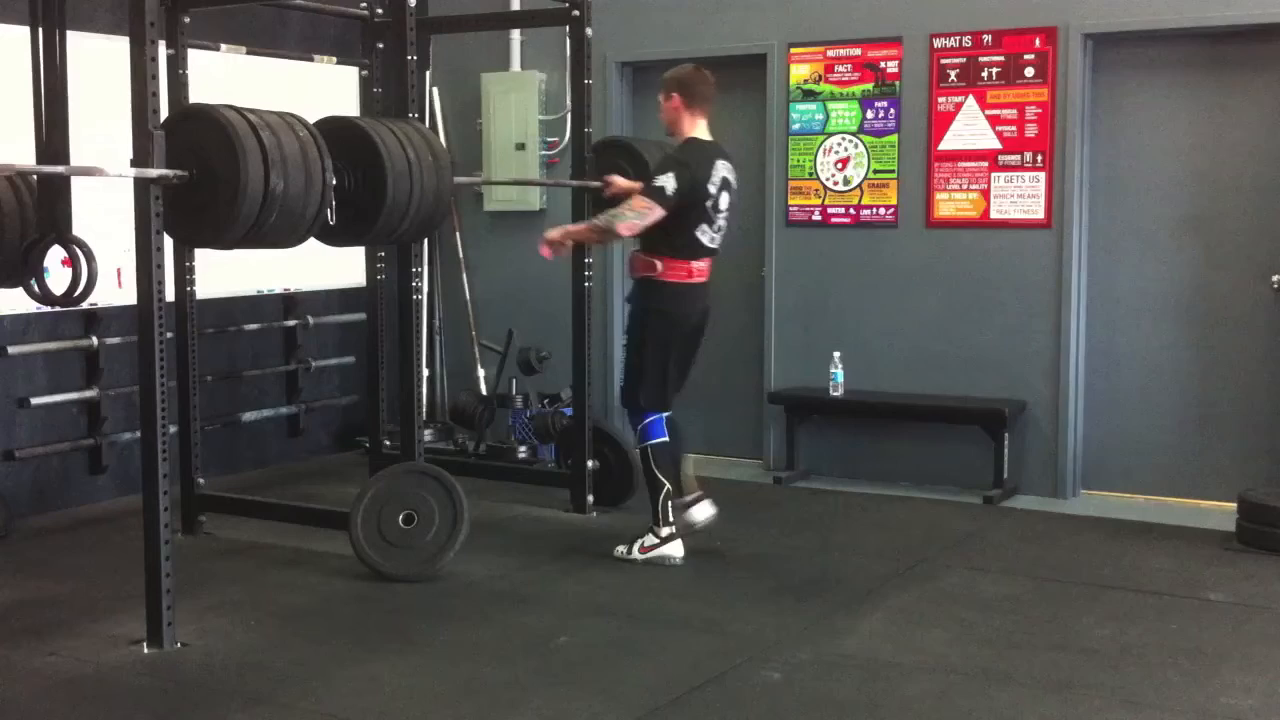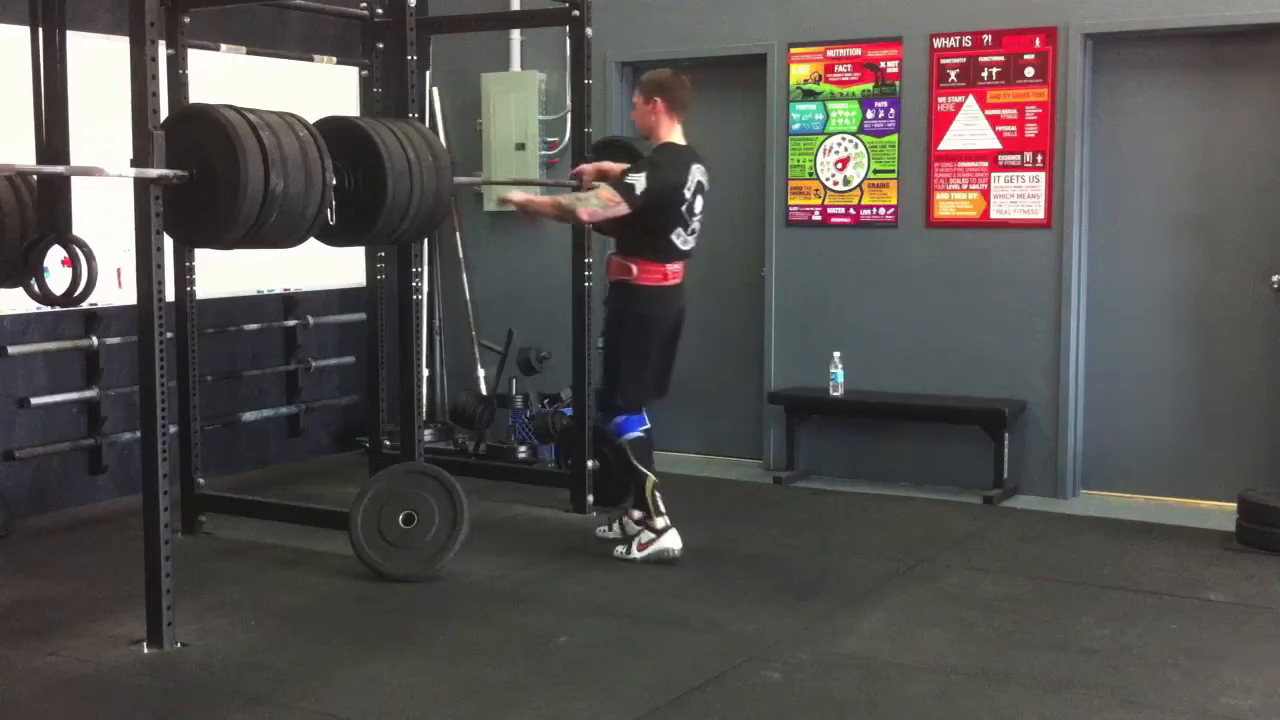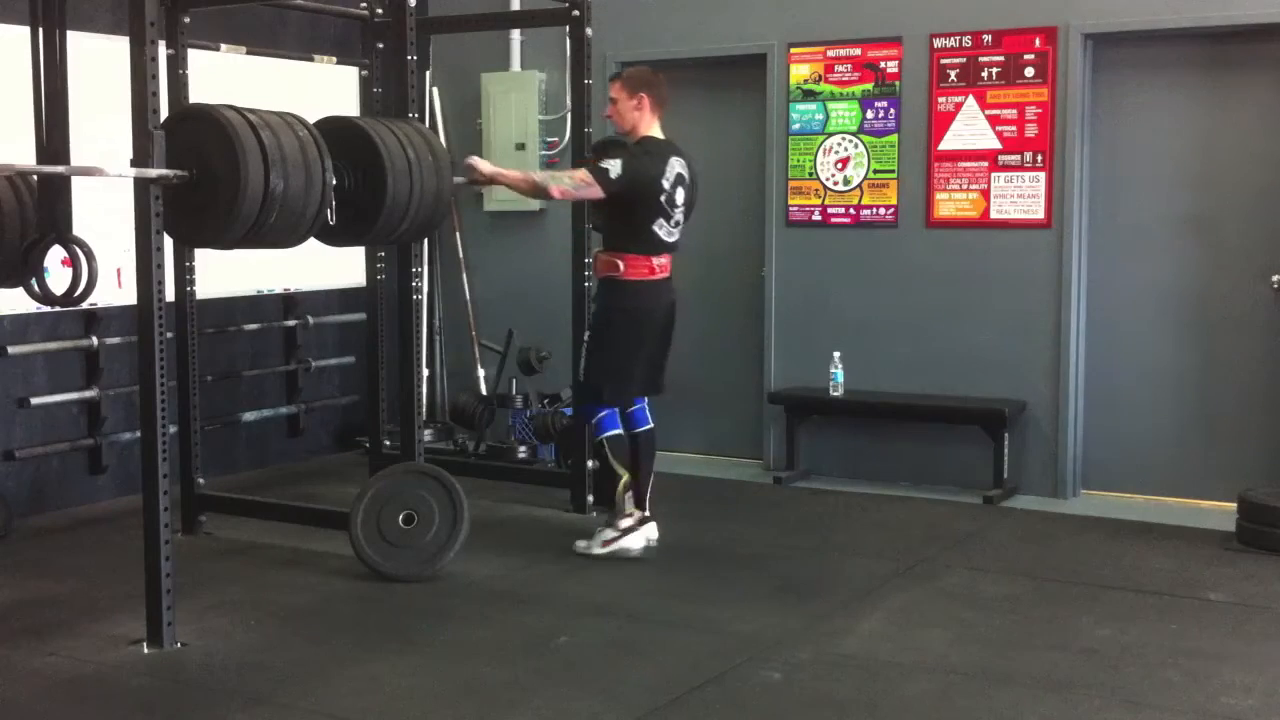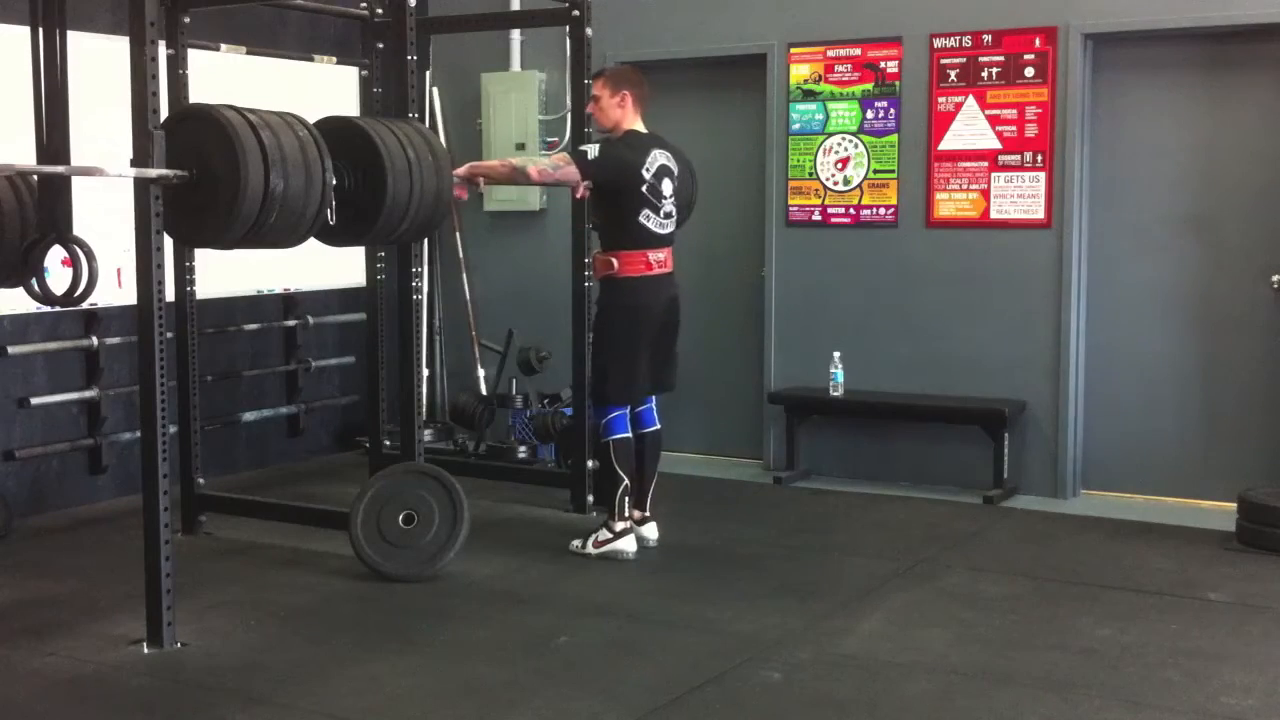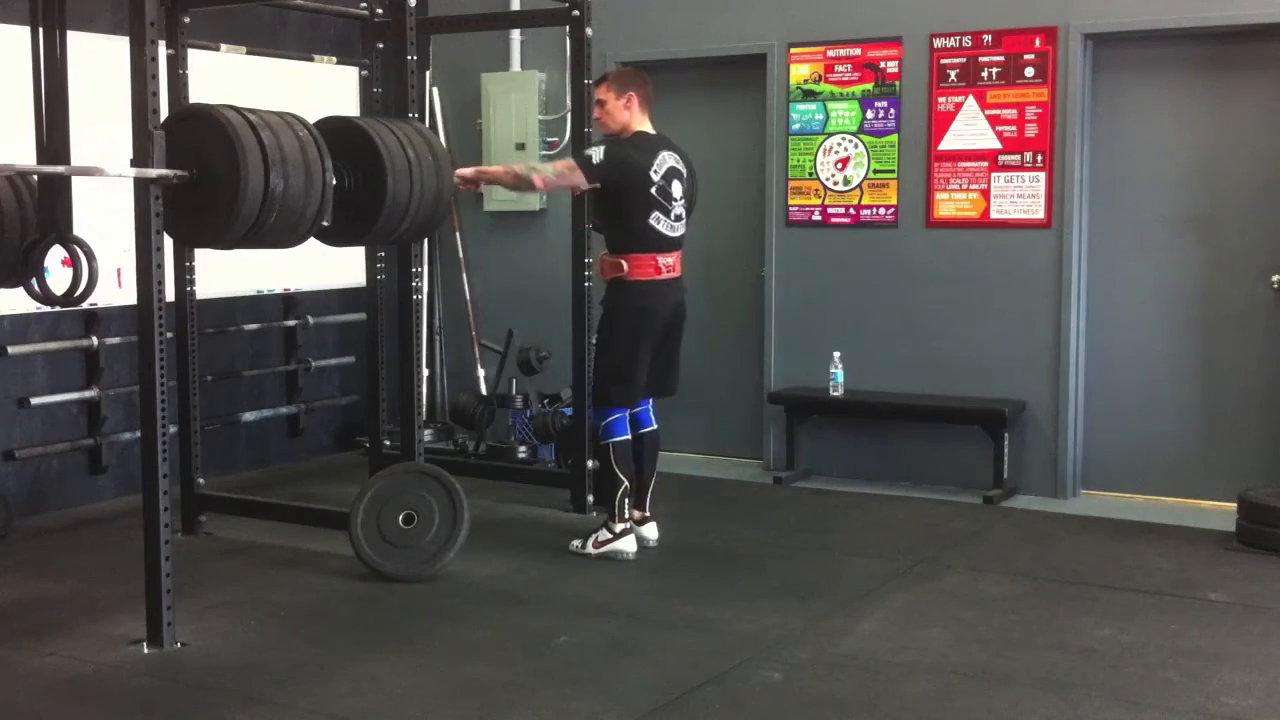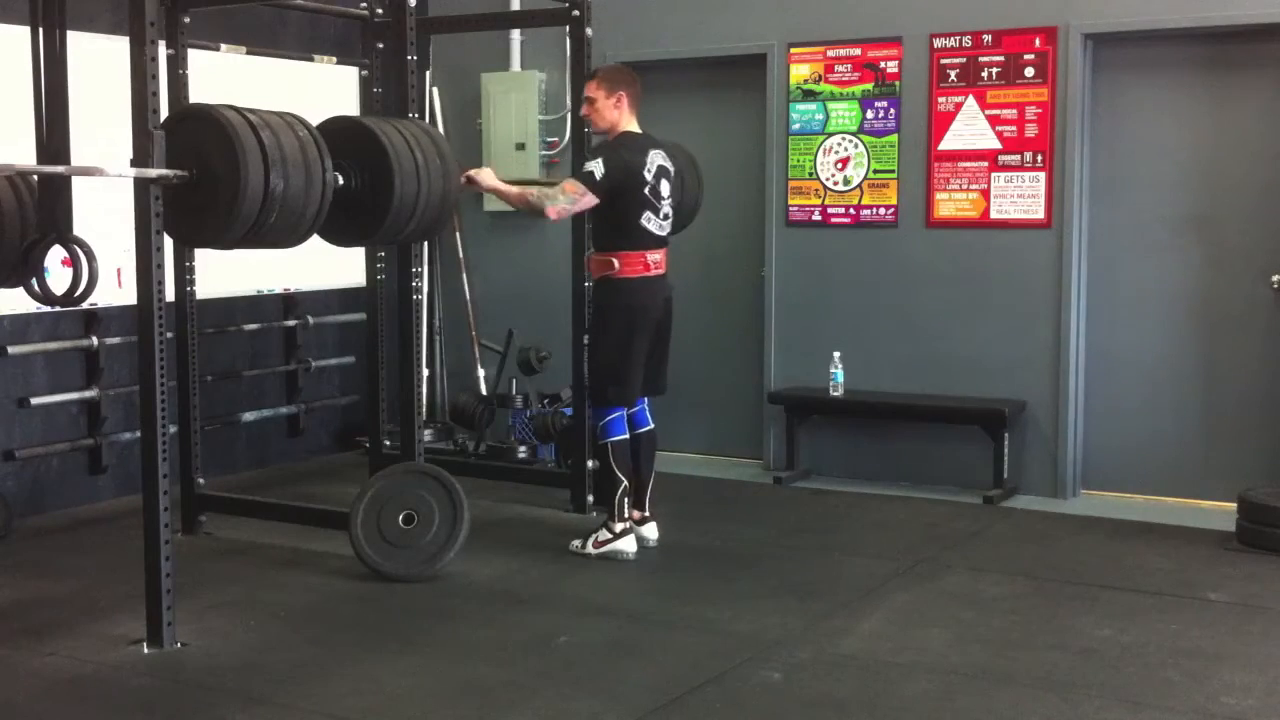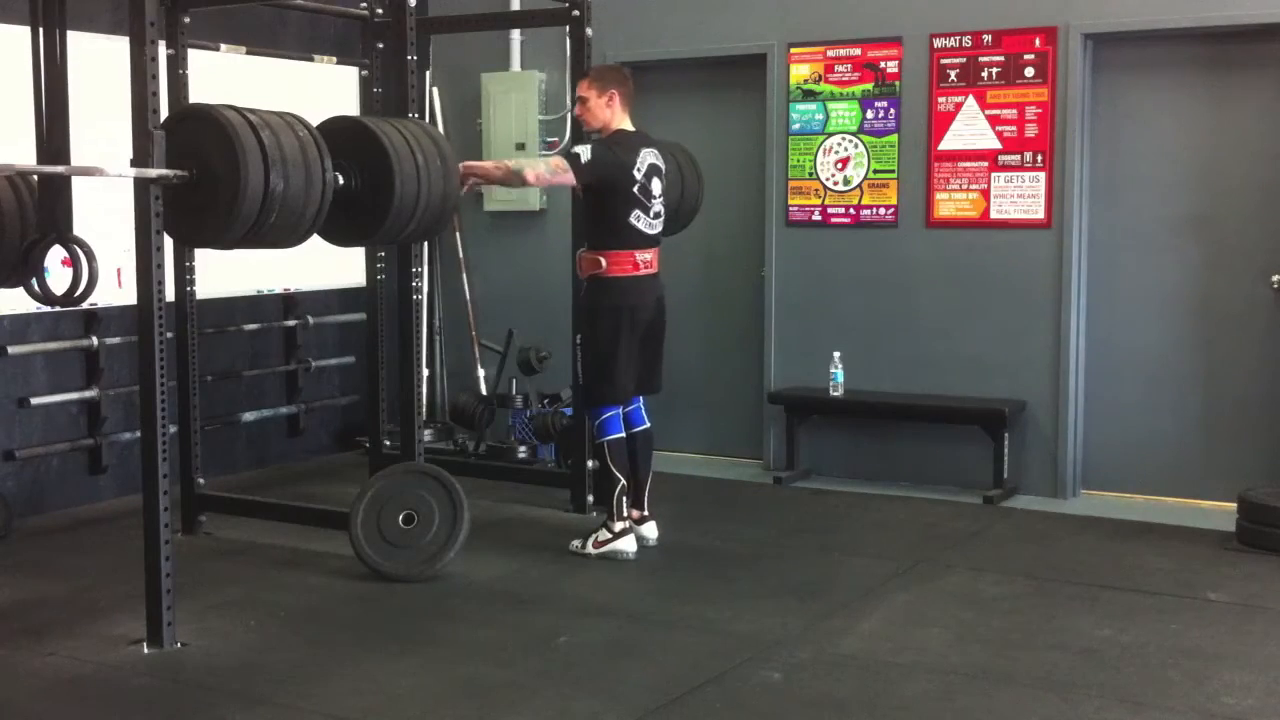
dt=0.2s
person 1, frame 1
left shoulder: (681, 163)
right shoulder: (719, 161)
left elbow: (626, 224)
left wrist: (566, 232)
right wrist: (633, 187)
left hip: (664, 296)
right hip: (694, 294)
left knee: (645, 408)
right knee: (656, 402)
left ankle: (664, 536)
right ankle: (690, 498)
person 1, frame 2
left shoulder: (659, 169)
right shoulder: (690, 163)
left elbow: (587, 210)
left wrist: (524, 201)
right wrist: (607, 169)
left hip: (639, 299)
right hip: (667, 297)
left knee: (619, 410)
right knee: (633, 403)
left ankle: (657, 527)
right ankle: (640, 514)
person 1, frame 3
left shoulder: (636, 161)
right shoulder: (673, 157)
left elbow: (556, 188)
left wrist: (490, 173)
right wrist: (596, 183)
left hip: (628, 295)
right hip: (658, 292)
left knee: (599, 403)
right knee: (632, 400)
left ankle: (625, 523)
right ankle: (640, 513)
person 1, frame 4
left shoulder: (616, 153)
right shoulder: (663, 151)
left elbow: (535, 169)
left wrist: (474, 169)
right wrist: (593, 187)
left hip: (628, 291)
right hip: (662, 288)
left knee: (613, 404)
right knee: (643, 401)
left ankle: (619, 528)
right ankle: (642, 516)
person 1, frame 5
left shoulder: (622, 155)
right shoulder: (672, 154)
left elbow: (539, 177)
left wrist: (478, 173)
right wrist: (599, 192)
left hip: (634, 294)
right hip: (668, 291)
left knee: (612, 406)
right knee: (640, 403)
left ankle: (619, 528)
right ankle: (642, 516)
person 1, frame 6
left shoulder: (616, 156)
right shoulder: (654, 152)
left elbow: (552, 206)
left wrist: (491, 184)
left hip: (624, 292)
right hip: (654, 288)
left knee: (610, 406)
right knee: (636, 402)
left ankle: (619, 528)
right ankle: (641, 516)
person 1, frame 7
left shoulder: (607, 152)
right shoulder: (648, 149)
left elbow: (532, 173)
left wrist: (468, 169)
left hip: (615, 291)
right hip: (646, 287)
left knee: (605, 405)
right knee: (631, 401)
left ankle: (618, 527)
right ankle: (640, 516)
